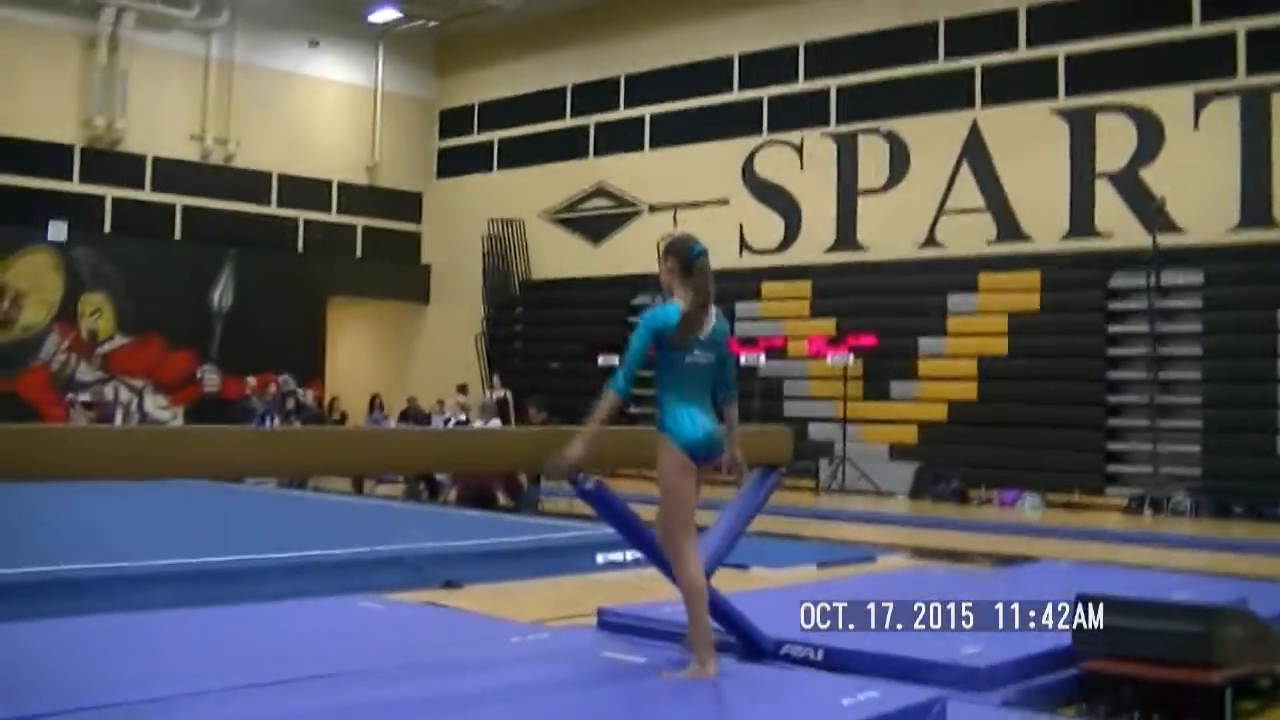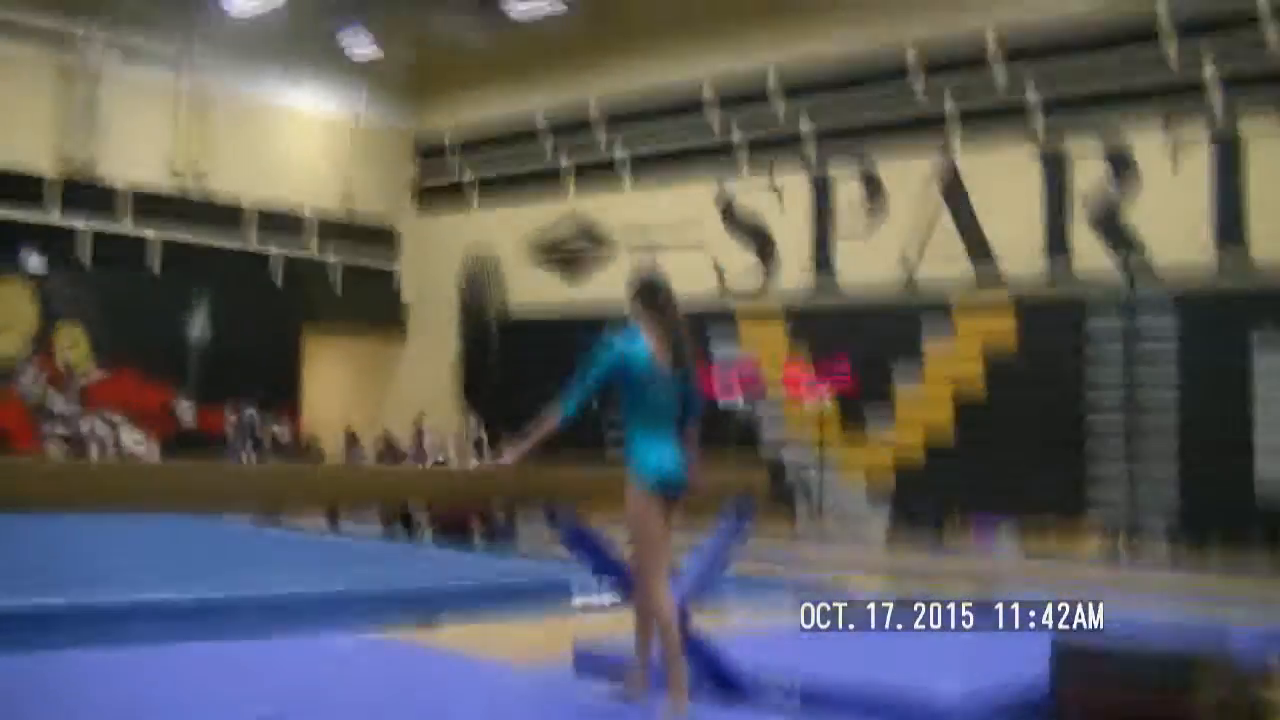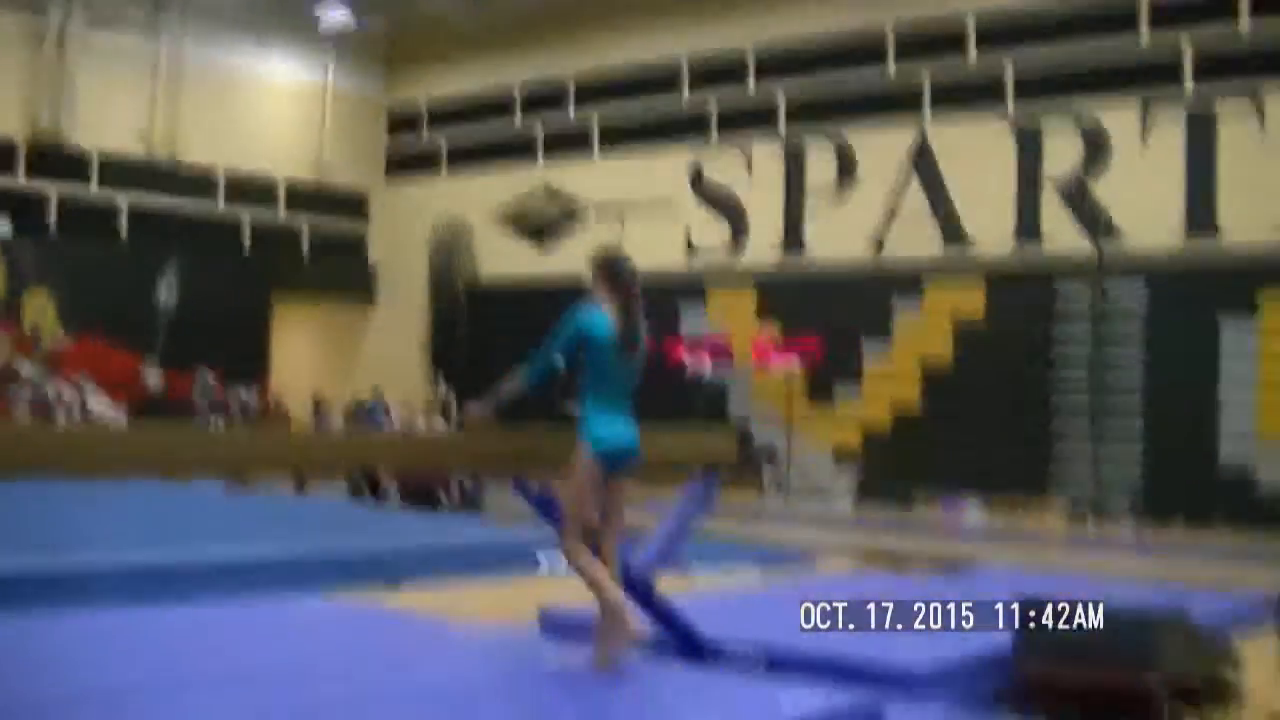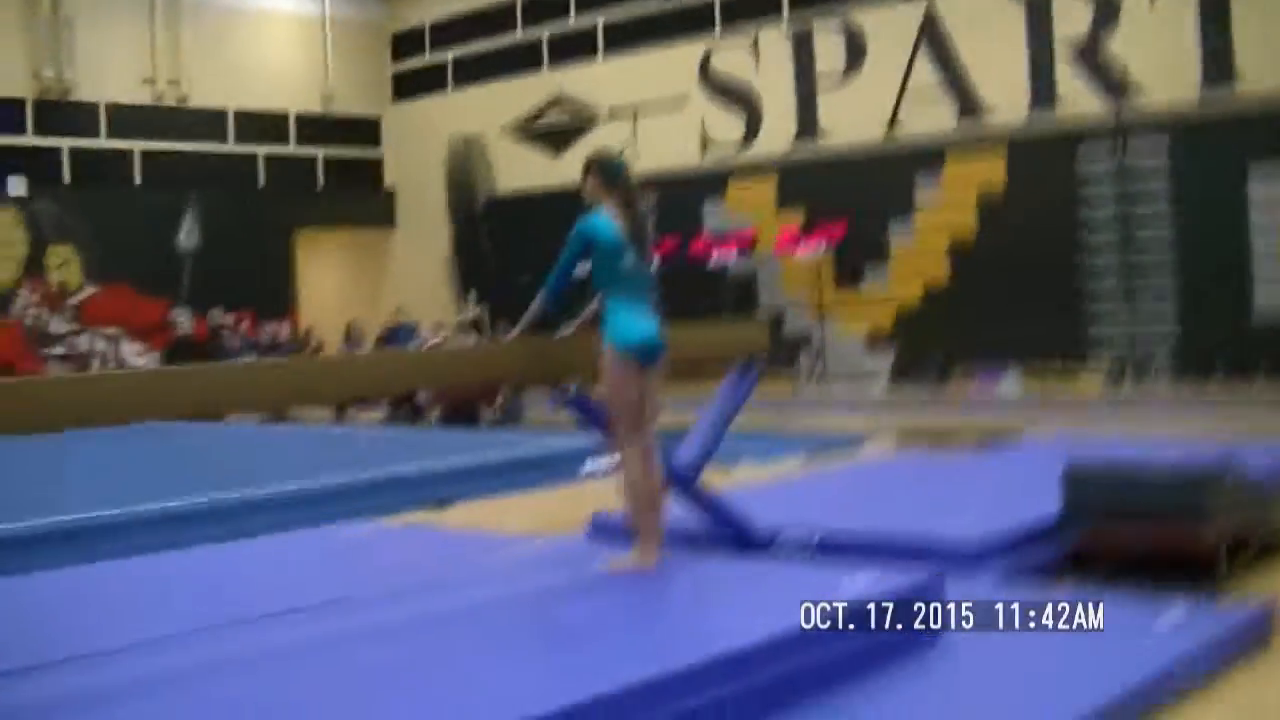
dt=0.3s
person 1, frame 1
left shoulder: (657, 318)
right shoulder: (718, 321)
left elbow: (622, 381)
right elbow: (727, 389)
left wrist: (583, 439)
right wrist: (733, 444)
left hip: (677, 435)
right hip: (709, 433)
left knee: (682, 545)
right knee: (675, 536)
left ankle: (704, 658)
right ankle: (700, 625)
person 1, frame 2
left shoulder: (622, 347)
right shoulder: (681, 353)
left elbow: (573, 402)
left wrist: (521, 447)
right wrist: (688, 461)
left hip: (647, 469)
right hip: (674, 469)
left knee: (655, 581)
right knee: (646, 574)
right ankle: (640, 674)
person 1, frame 3
left shoulder: (585, 320)
right shoulder: (635, 329)
left elbow: (540, 367)
left wrist: (489, 403)
left hip: (598, 440)
right hip: (627, 439)
left knee: (573, 540)
right knee: (607, 544)
left ankle: (620, 612)
right ankle: (607, 642)
person 1, frame 4
left shoulder: (589, 225)
right shoulder: (637, 225)
left elbow: (557, 281)
left wrist: (521, 329)
left hip: (622, 339)
right hip: (652, 334)
left knee: (628, 445)
right knee: (646, 443)
left ankle: (645, 546)
right ankle: (652, 542)
